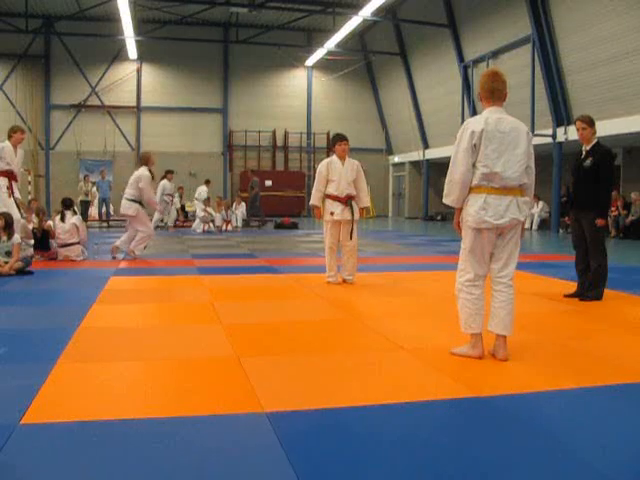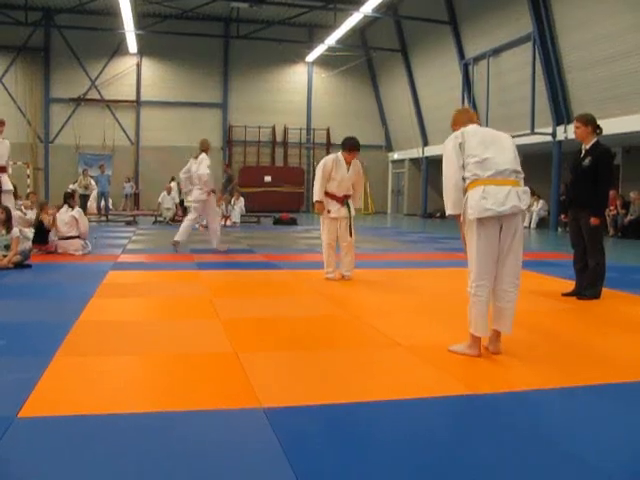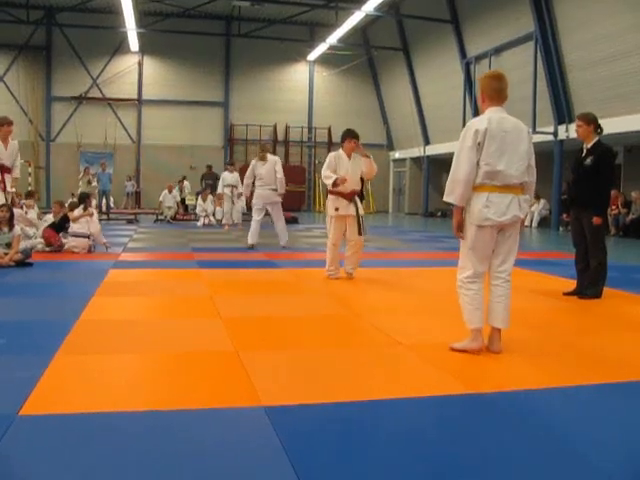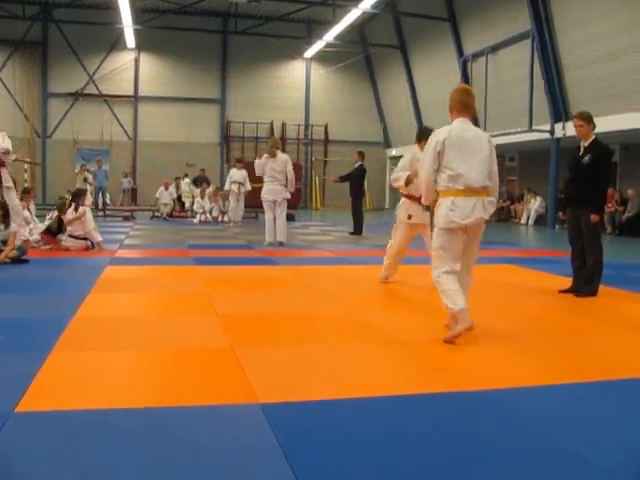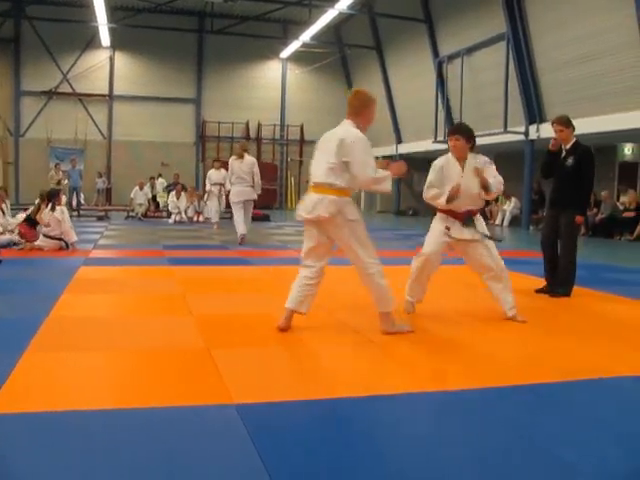
dt=1s
person 1, frame 1
left shoulder: (473, 126)
right shoulder: (522, 129)
left elbow: (460, 172)
right elbow: (529, 175)
left wrist: (457, 209)
right wrist: (522, 210)
left hip: (481, 205)
right hip: (512, 206)
left knee: (470, 276)
right knee: (503, 277)
left ankle: (475, 342)
right ankle: (501, 344)
person 1, frame 2
left shoulder: (455, 139)
right shoulder: (504, 137)
left elbow: (453, 180)
left wrist: (461, 219)
left hip: (483, 199)
right hip: (513, 198)
left knee: (481, 275)
right knee: (509, 275)
left ankle: (475, 342)
right ankle: (496, 338)
person 1, frame 3
left shoulder: (477, 126)
right shoulder: (522, 129)
left elbow: (463, 171)
right elbow: (530, 173)
left wrist: (457, 209)
right wrist: (522, 208)
left hip: (484, 203)
right hip: (512, 204)
left knee: (470, 273)
right knee: (501, 274)
left ankle: (475, 336)
right ankle: (495, 337)
person 1, frame 4
left shoulder: (441, 135)
right shoulder: (485, 138)
left elbow: (426, 175)
right elbow: (493, 179)
left wrist: (429, 201)
right wrist: (488, 207)
left hip: (452, 205)
right hip: (478, 206)
left knee: (444, 269)
right knee: (464, 268)
left ankle: (462, 317)
right ankle: (456, 316)
person 1, frame 5
left shoulder: (482, 162)
right shoulder: (441, 164)
left elbow: (496, 188)
right elbow: (429, 193)
left wrist: (484, 182)
right wrist: (448, 195)
left hip: (472, 223)
right hip: (446, 221)
left knee: (495, 267)
right knee: (427, 256)
left ankle: (510, 311)
right ankle: (411, 298)
person 2, frame 1
left shoulder: (603, 153)
right shoulder: (580, 155)
left elbow: (606, 186)
left wrist: (602, 214)
right wrist: (570, 211)
left hip: (593, 212)
right hip: (578, 211)
left knee: (596, 251)
right knee: (580, 251)
left ankle: (595, 291)
right ankle: (582, 288)
person 2, frame 2
left shoulder: (602, 152)
right shoulder: (580, 153)
left elbow: (604, 186)
left wrist: (598, 213)
right wrist: (567, 209)
left hip: (591, 211)
right hip: (575, 210)
left knee: (593, 251)
right knee: (579, 250)
left ankle: (593, 289)
right ankle: (580, 286)
person 2, frame 3
left shoulder: (604, 151)
right shoulder: (581, 152)
left elbow: (606, 185)
left wrist: (600, 213)
right wrist: (569, 208)
left hip: (593, 210)
right hip: (577, 209)
left knee: (595, 250)
right knee: (580, 249)
left ankle: (594, 289)
right ankle: (582, 286)
person 2, frame 4
left shoulder: (602, 150)
right shoulder: (577, 151)
left elbow: (603, 183)
left wrist: (597, 210)
right wrist: (566, 206)
left hip: (590, 208)
right hip: (574, 207)
left knee: (591, 248)
right knee: (576, 247)
left ankle: (589, 286)
right ankle: (577, 283)
person 2, frame 5
left shoulder: (584, 152)
right shoulder: (557, 152)
left elbow: (587, 184)
right elbow: (545, 174)
left wrist: (582, 211)
right wrist: (551, 152)
left hip: (572, 207)
right hip: (554, 204)
left knee: (567, 247)
right knee: (547, 242)
left ankle: (564, 287)
right ankle: (551, 282)
person 3, frame 1
left shoulder: (355, 165)
right shoulder: (326, 164)
left elbow: (361, 186)
right elbow: (319, 186)
left wrist: (363, 206)
right wrist: (316, 206)
left hip: (350, 207)
right hip: (332, 207)
left knee: (350, 243)
right knee: (331, 244)
left ankle: (348, 276)
right ankle: (332, 277)
person 3, frame 2
left shoulder: (357, 166)
right shoulder: (330, 160)
left elbow: (358, 187)
right elbow: (319, 180)
left wrist: (356, 205)
right wrist: (318, 201)
left hip: (346, 205)
right hip: (329, 203)
left knee: (347, 240)
right knee: (329, 240)
left ankle: (346, 272)
right ankle: (330, 273)
person 3, frame 3
left shoulder: (359, 159)
right shoulder: (333, 157)
left elbow: (370, 174)
right elbow: (325, 174)
left wrist: (366, 156)
right wrist: (336, 180)
left hip: (353, 202)
right hip: (337, 201)
left knee: (356, 239)
right knee: (334, 239)
left ankle: (350, 269)
right ankle: (332, 271)
person 3, frame 4
right shoulder: (411, 157)
right elbow: (395, 179)
right wrist: (410, 177)
left hip: (428, 208)
right hip: (410, 207)
right knee: (398, 244)
right ankle: (386, 273)
person 3, frame 5
left shoulder: (328, 136)
right shoulder: (355, 137)
right elbow: (366, 177)
right wrist: (392, 172)
left hip: (314, 201)
right hip: (336, 205)
left knee: (312, 265)
right knee: (368, 262)
left ankle: (287, 318)
